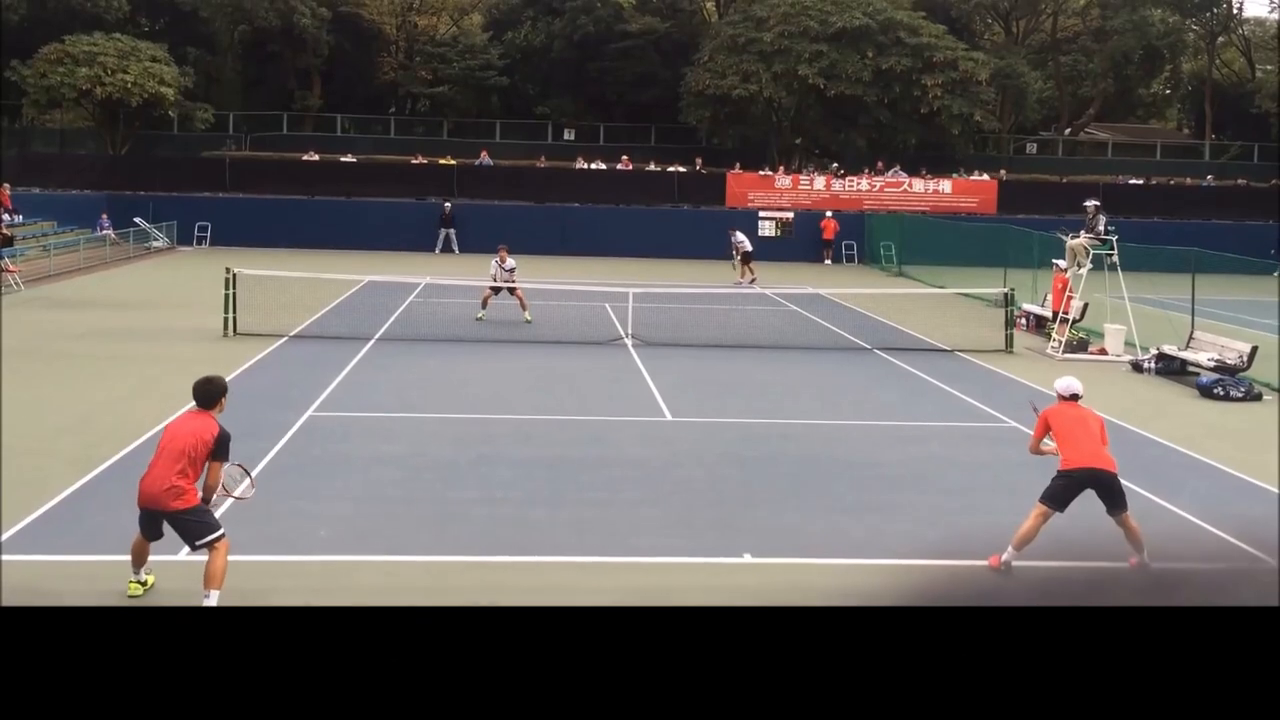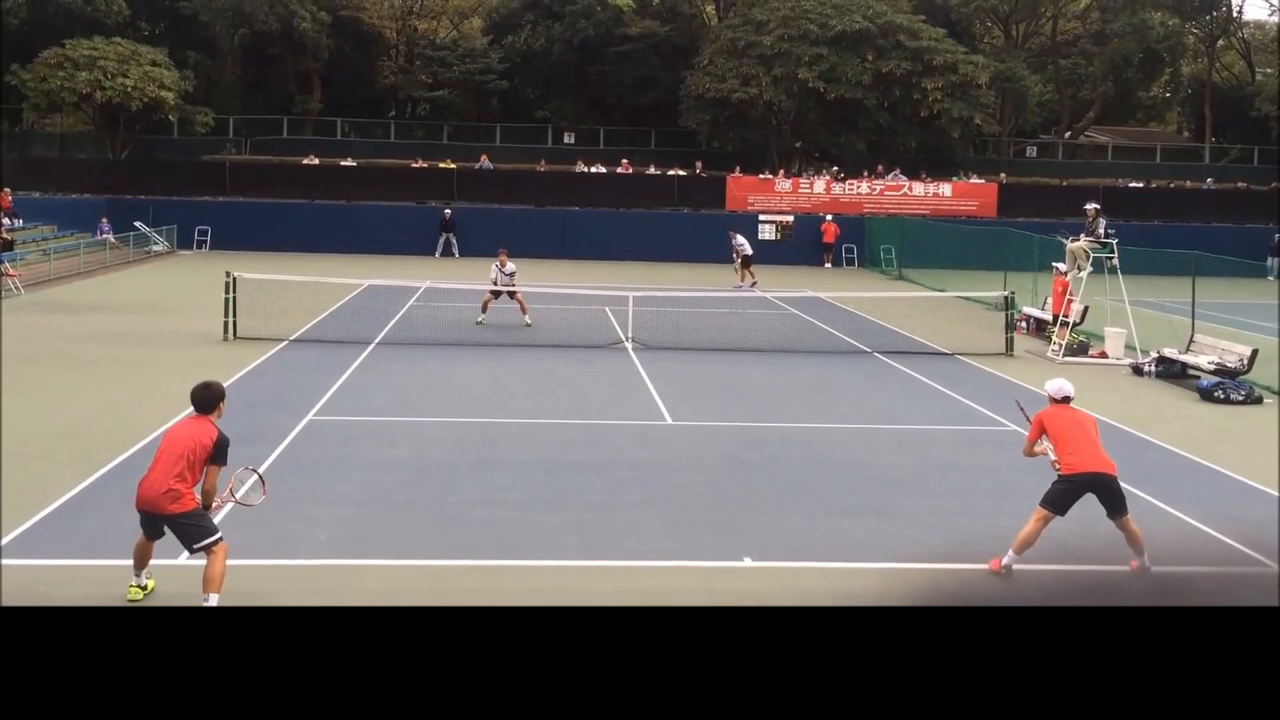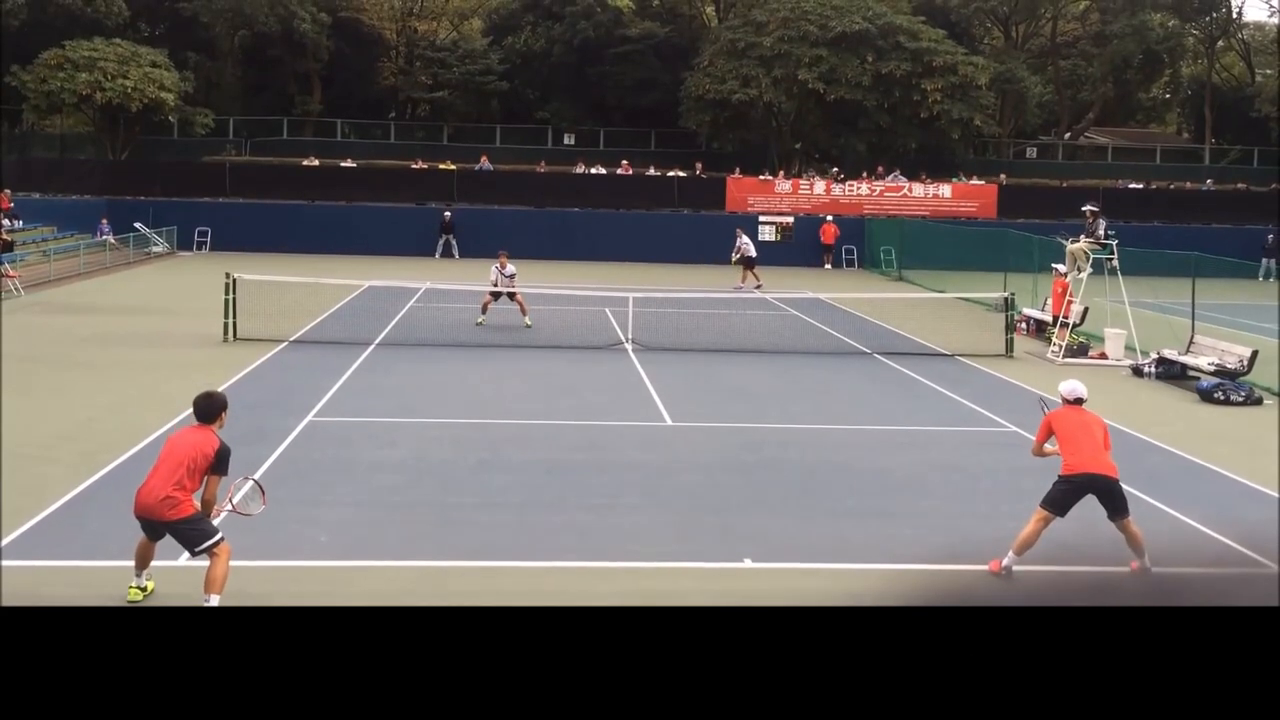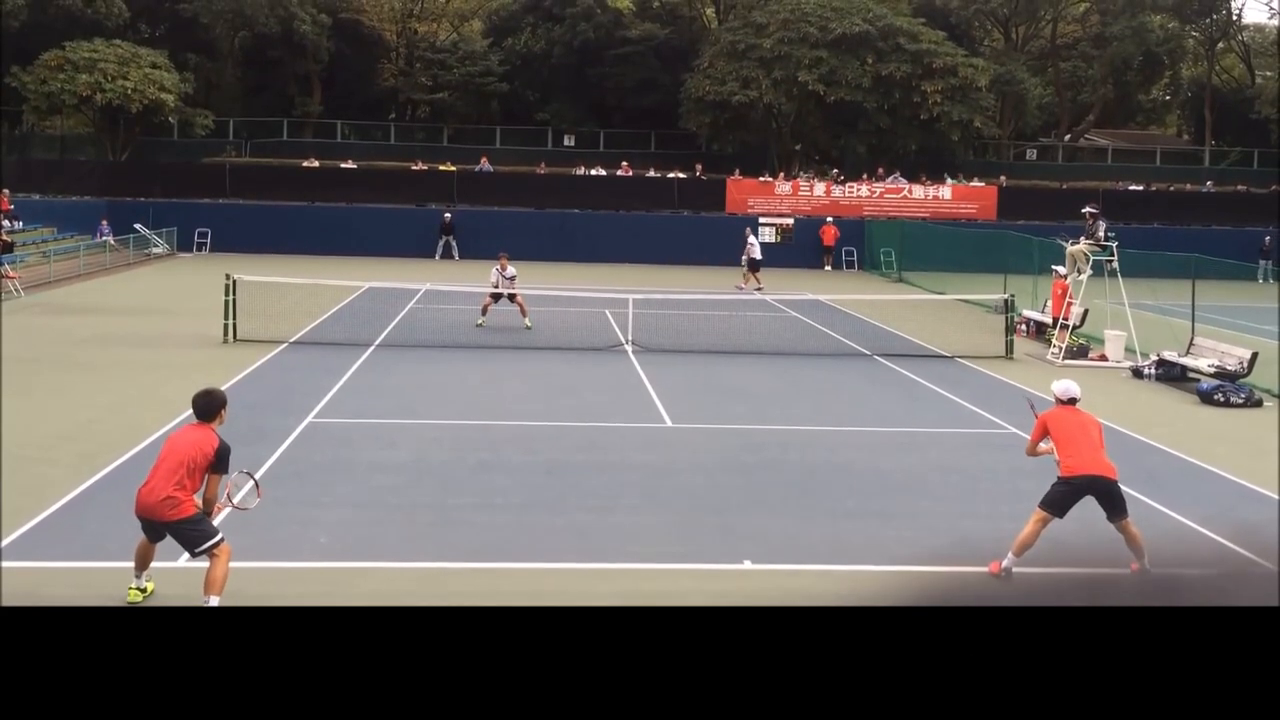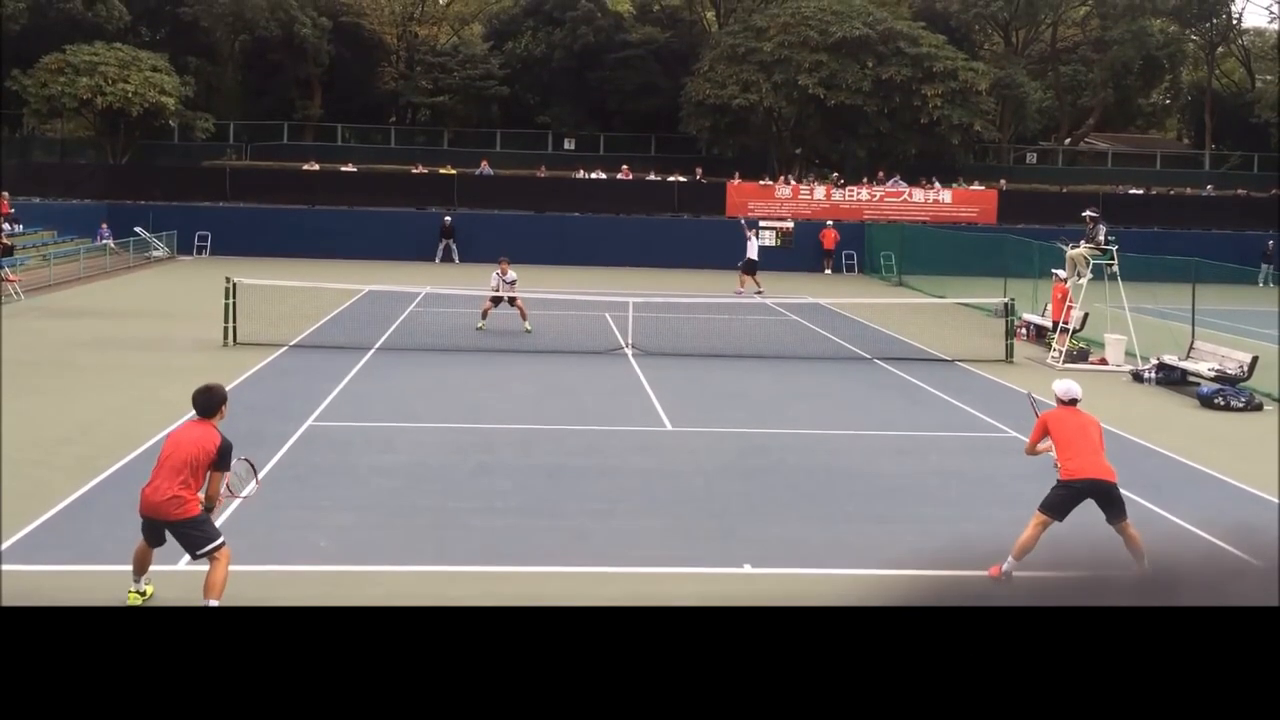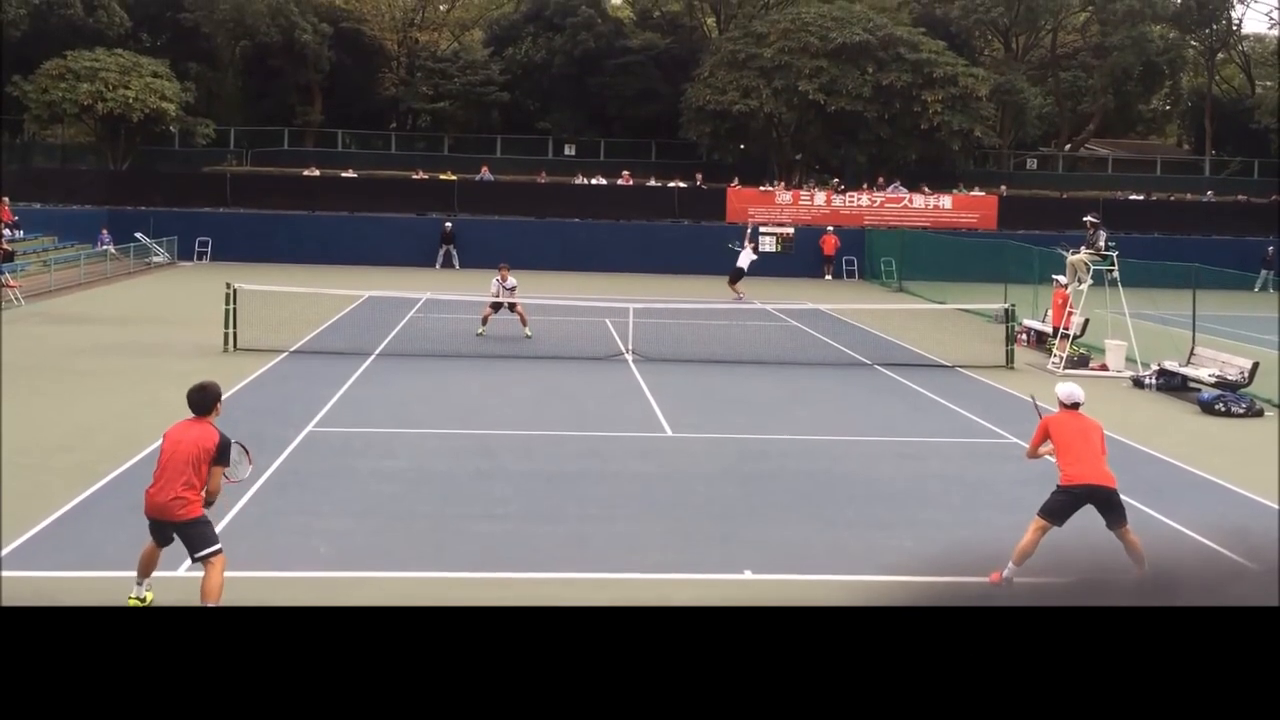
dt=0.4s
person 1, frame 1
left shoulder: (176, 421)
right shoulder: (219, 434)
right elbow: (211, 483)
right wrist: (205, 502)
left hip: (147, 491)
right hip: (177, 498)
left knee: (145, 535)
right knee: (219, 546)
left ankle: (137, 580)
right ankle: (209, 603)
person 1, frame 2
left shoulder: (178, 425)
right shoulder: (218, 438)
right elbow: (208, 487)
left wrist: (194, 499)
right wrist: (207, 507)
left hip: (145, 494)
right hip: (174, 501)
left knee: (148, 536)
right knee: (218, 550)
left ankle: (138, 584)
right ankle: (209, 603)
person 1, frame 3
left shoulder: (178, 435)
right shoulder: (220, 448)
right elbow: (209, 497)
left wrist: (192, 505)
right wrist: (206, 515)
left hip: (142, 502)
right hip: (172, 508)
left knee: (151, 537)
right knee: (221, 552)
left ankle: (138, 585)
right ankle: (210, 603)
person 1, frame 4
left shoulder: (178, 434)
right shoulder: (220, 446)
right elbow: (210, 495)
left wrist: (197, 505)
right wrist: (208, 513)
left hip: (144, 502)
right hip: (173, 508)
left knee: (151, 538)
right knee: (221, 553)
left ankle: (138, 586)
right ankle: (210, 603)
person 1, frame 5
left shoulder: (178, 431)
right shoulder: (221, 443)
right elbow: (213, 492)
right wrist: (208, 508)
left hip: (149, 501)
right hip: (180, 508)
left knee: (148, 543)
right knee: (220, 556)
left ankle: (137, 590)
right ankle: (210, 603)
person 1, frame 6
left shoulder: (172, 430)
right shoulder: (220, 440)
right elbow: (213, 489)
right wrist: (207, 501)
left hip: (154, 502)
right hip: (185, 509)
left knee: (157, 544)
right knee: (215, 562)
left ankle: (138, 595)
person 2, frame 1
left shoulder: (1050, 412)
right shoulder: (1095, 417)
left elbow: (1034, 448)
left wrist: (1053, 449)
left hip: (1073, 469)
right hip: (1106, 469)
left knee: (1039, 515)
right knee: (1124, 519)
left ankle: (1005, 560)
right ankle: (1142, 559)
person 2, frame 2
left shoulder: (1044, 415)
right shoulder: (1088, 418)
left elbow: (1027, 451)
left wrist: (1042, 450)
left hip: (1075, 473)
right hip: (1106, 472)
left knee: (1039, 518)
right knee: (1124, 522)
left ankle: (1006, 563)
right ankle: (1143, 563)
person 2, frame 3
left shoulder: (1053, 416)
right shoulder: (1099, 421)
left elbow: (1036, 451)
left hip: (1075, 474)
right hip: (1107, 474)
left knee: (1040, 519)
right knee: (1125, 524)
left ankle: (1006, 564)
right ankle: (1144, 564)
person 2, frame 4
left shoulder: (1048, 416)
right shoulder: (1093, 420)
left elbow: (1030, 451)
left wrist: (1049, 449)
left hip: (1074, 476)
right hip: (1106, 475)
left knee: (1038, 520)
right knee: (1124, 525)
left ankle: (1005, 566)
right ankle: (1143, 565)
person 2, frame 5
left shoulder: (1048, 417)
right shoulder: (1093, 421)
left elbow: (1029, 450)
left wrist: (1047, 447)
left hip: (1074, 479)
right hip: (1106, 478)
left knee: (1038, 523)
right knee: (1124, 527)
left ankle: (1005, 570)
right ankle: (1144, 568)
person 2, frame 6
left shoulder: (1050, 421)
right shoulder: (1096, 426)
left elbow: (1030, 454)
left hip: (1073, 484)
right hip: (1105, 484)
left knee: (1037, 528)
right knee: (1124, 533)
left ankle: (1006, 575)
